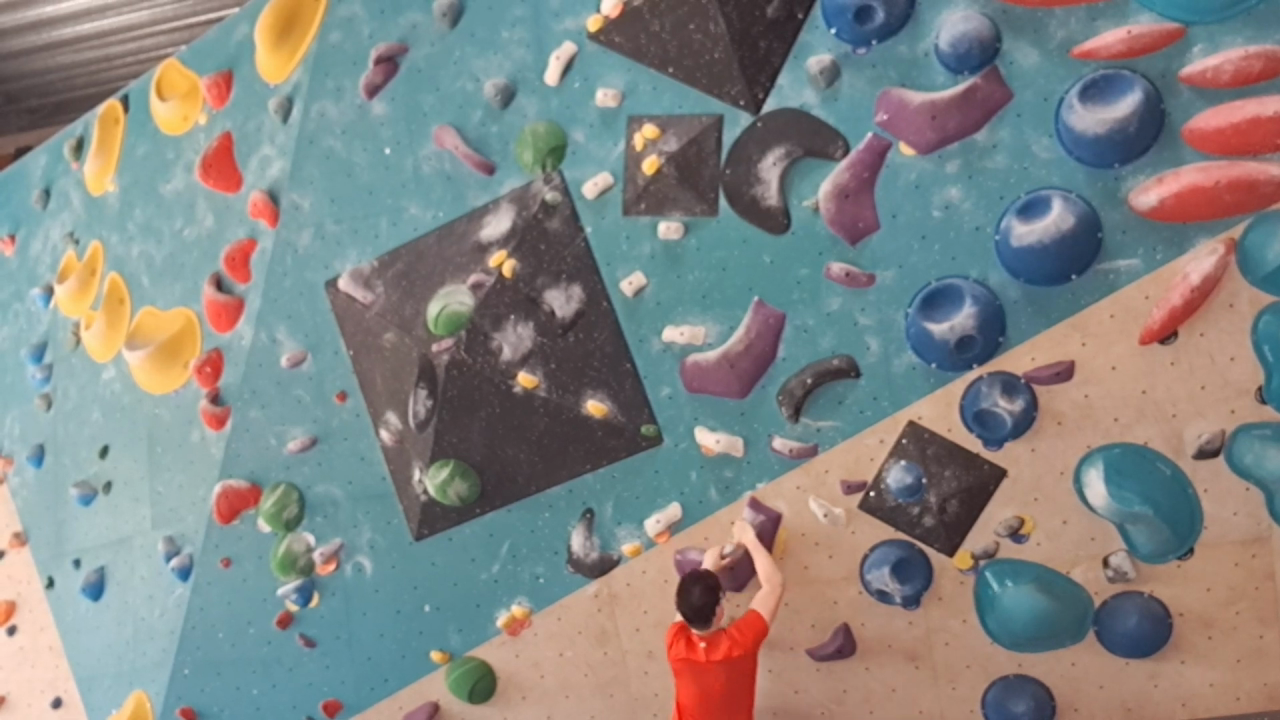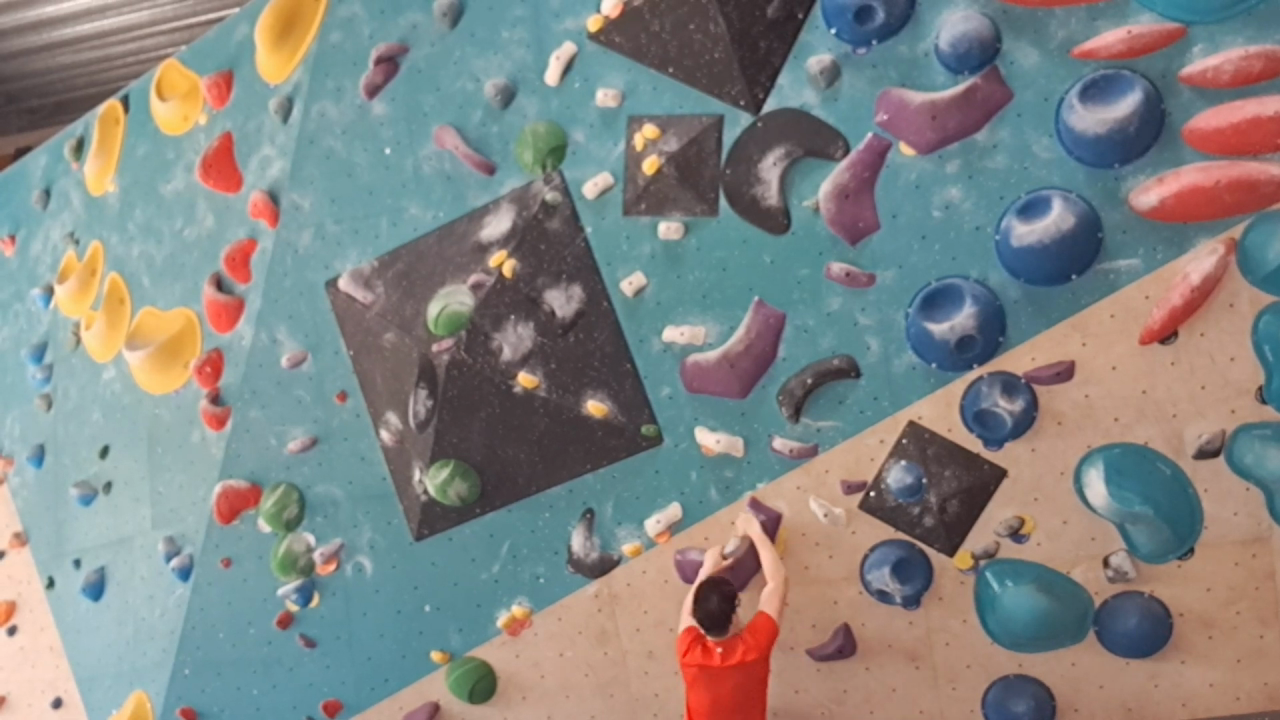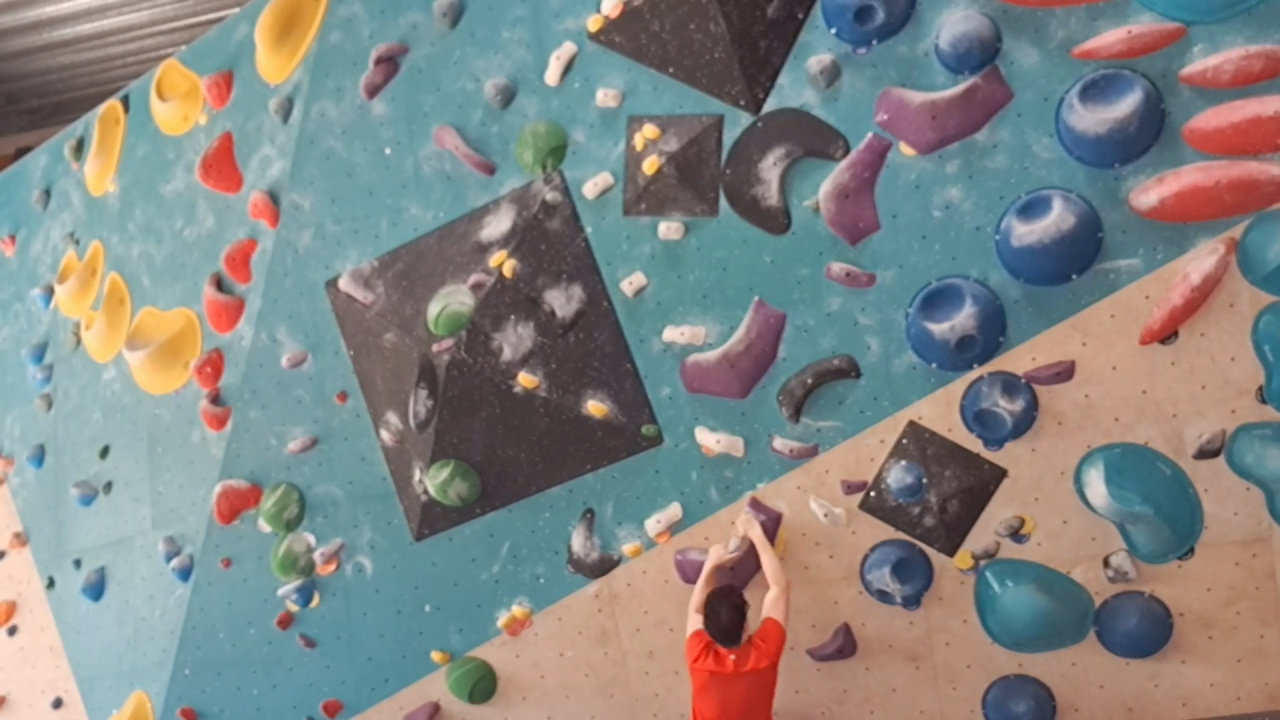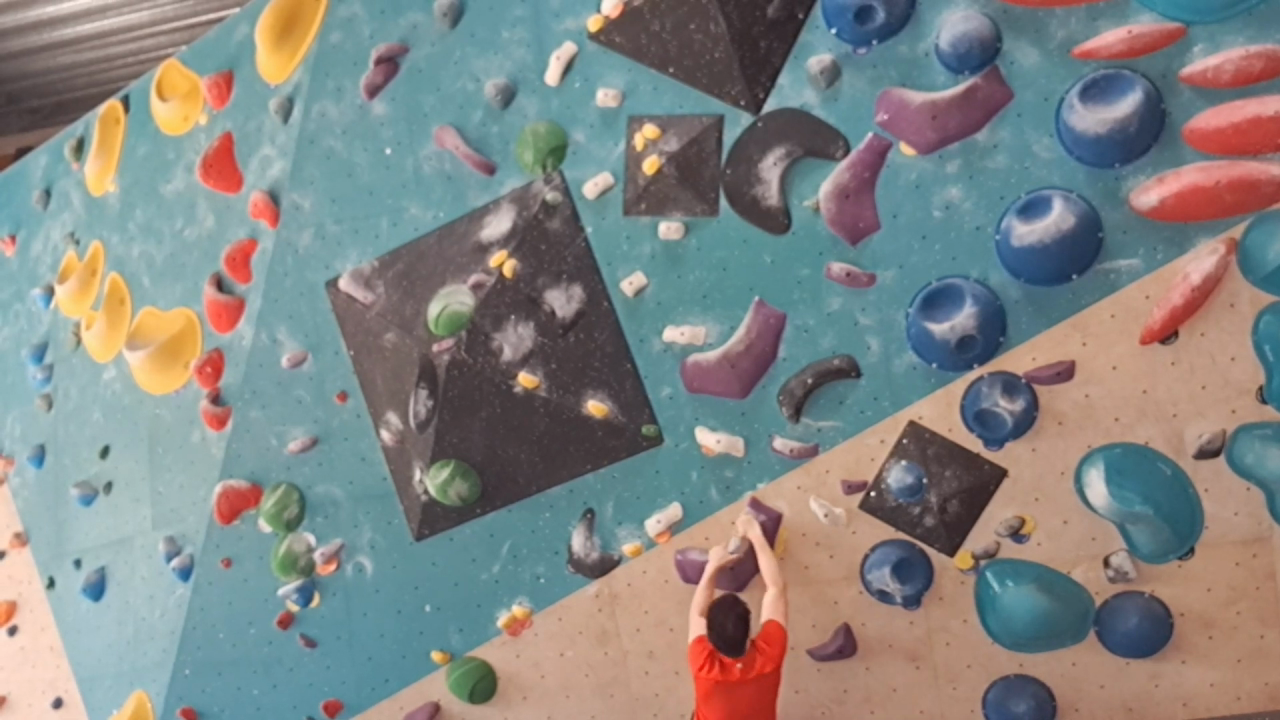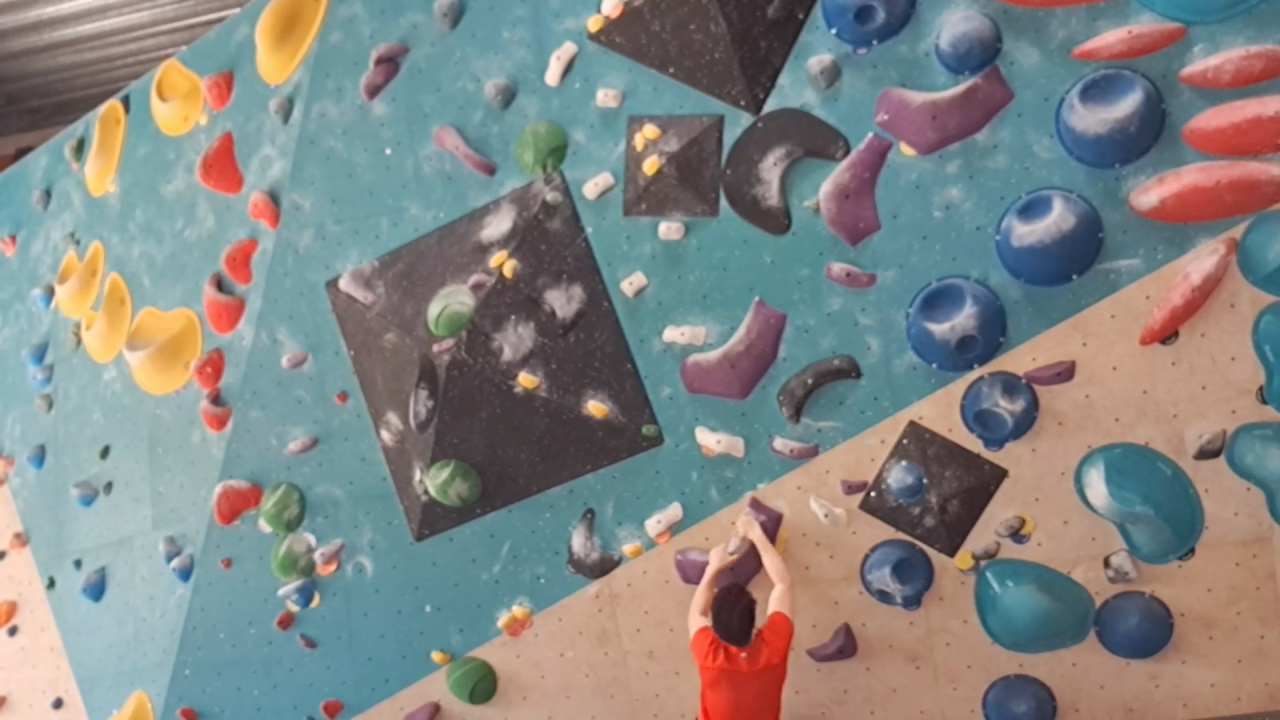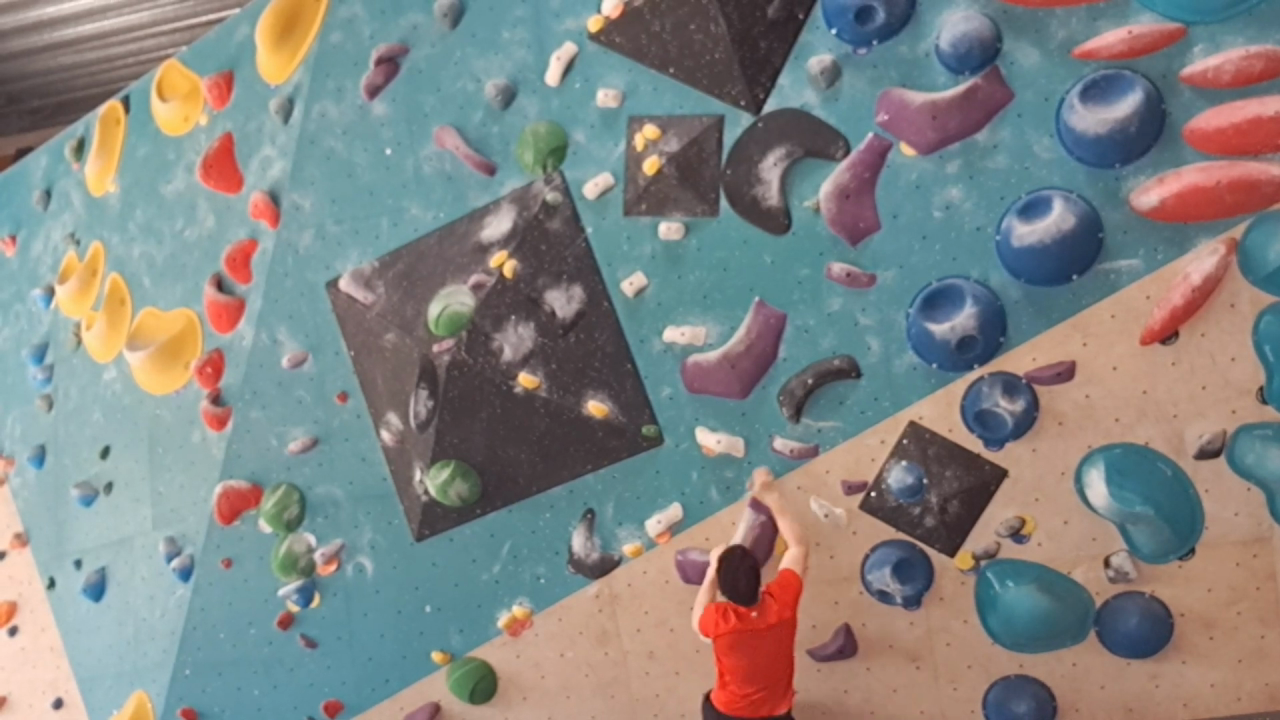
dt=0.2s
person 1, frame 1
left shoulder: (676, 646)
right shoulder: (741, 644)
left elbow: (688, 609)
right elbow: (774, 584)
left wrist: (705, 568)
right wrist: (750, 540)
person 1, frame 2
left shoulder: (690, 653)
right shoulder: (755, 648)
left elbow: (688, 611)
right elbow: (778, 581)
left wrist: (707, 570)
right wrist: (756, 533)
person 1, frame 3
left shoulder: (700, 660)
right shoulder: (765, 655)
left elbow: (695, 610)
right elbow: (779, 586)
left wrist: (711, 564)
right wrist: (756, 534)
person 1, frame 4
left shoulder: (705, 668)
right shoulder: (769, 658)
left elbow: (698, 614)
right elbow: (776, 588)
left wrist: (712, 566)
right wrist: (755, 535)
person 1, frame 5
left shoulder: (710, 655)
right shoulder: (775, 648)
left elbow: (696, 614)
right elbow: (782, 583)
left wrist: (714, 568)
right wrist: (757, 535)
person 1, frame 6
left shoulder: (718, 619)
right shoulder: (782, 604)
left elbow: (698, 621)
right elbow: (799, 547)
left wrist: (713, 567)
right wrist: (771, 498)
